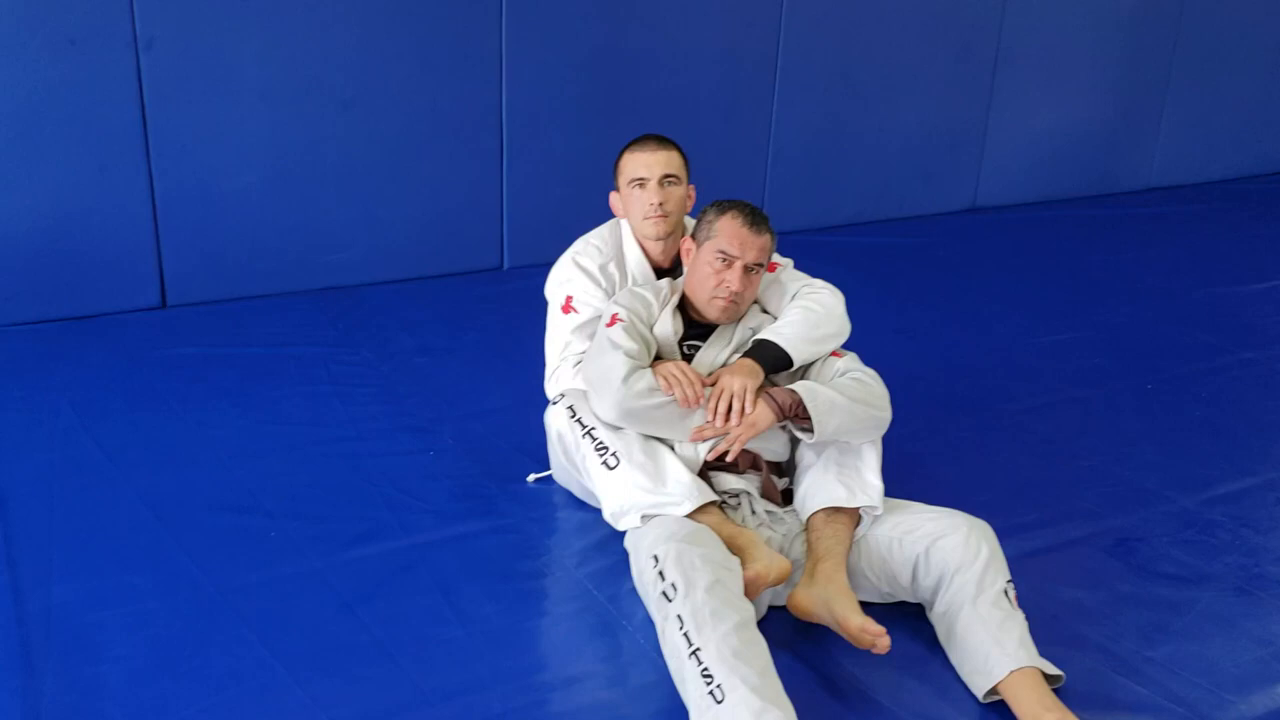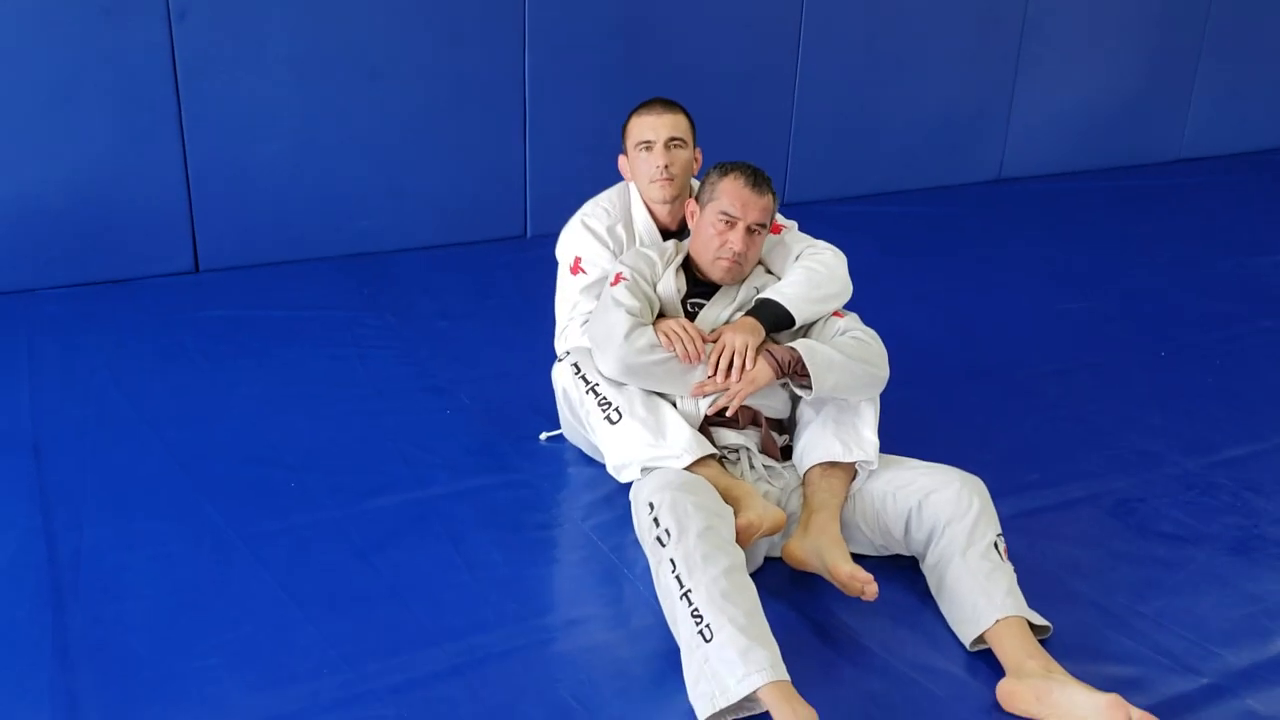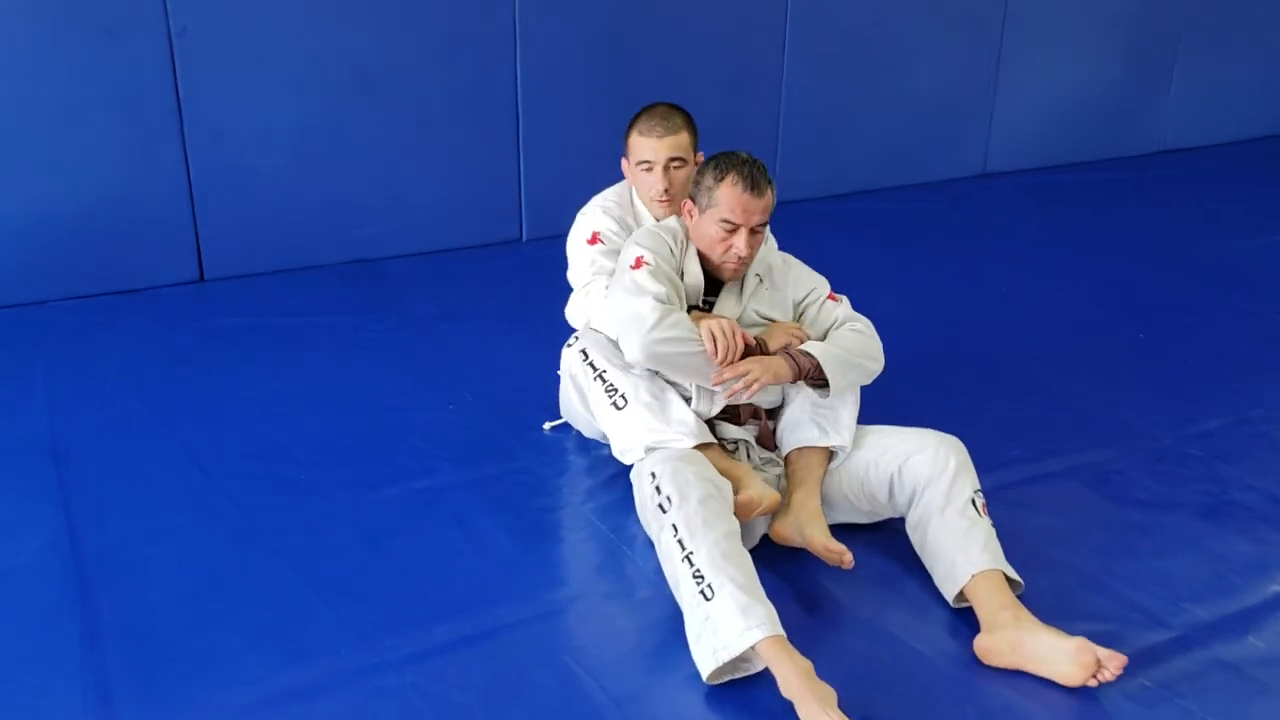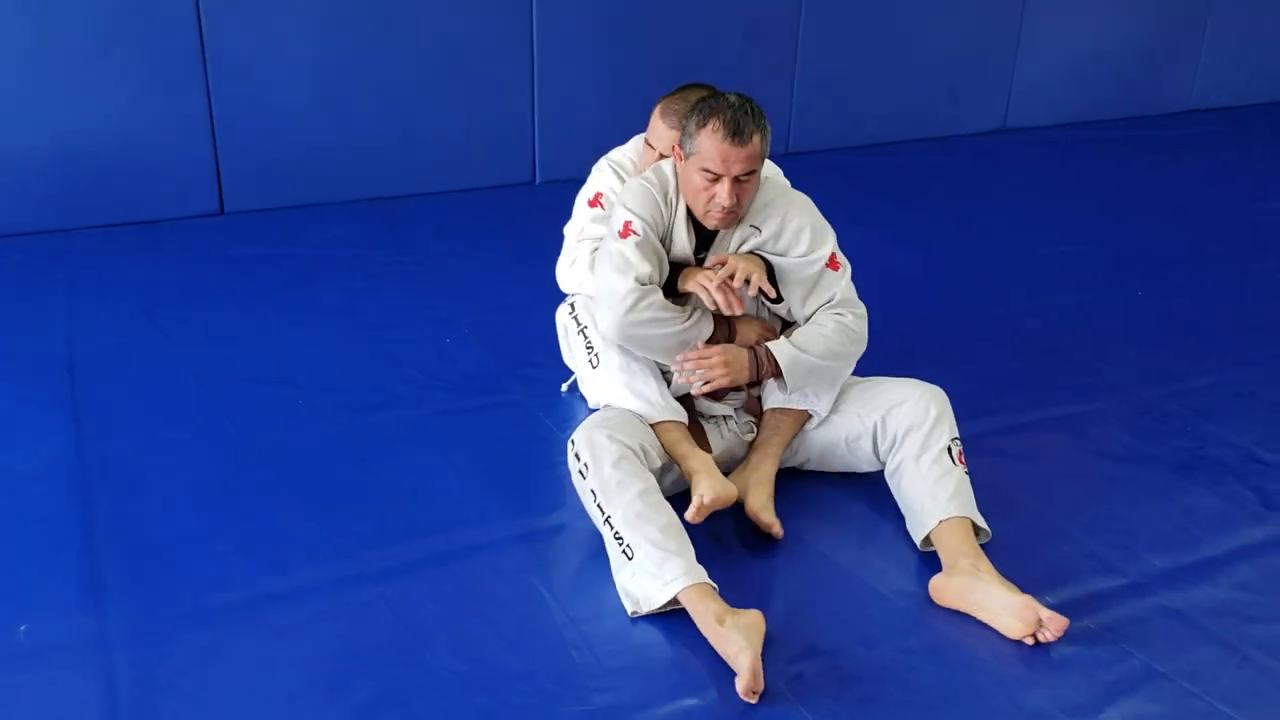
dt=1s
person 1, frame 1
left shoulder: (774, 332)
right shoulder: (638, 310)
left elbow: (870, 401)
right elbow: (615, 394)
left wrist: (779, 405)
right wrist: (733, 419)
left hip: (791, 518)
right hip: (688, 520)
left knee: (957, 538)
right knee: (678, 557)
person 1, frame 2
left shoulder: (780, 292)
right shoulder: (644, 270)
left elbow: (869, 361)
right elbow: (618, 351)
left wrist: (779, 361)
right wrist: (731, 371)
left hip: (791, 472)
right hip: (697, 477)
left knee: (951, 493)
right knee: (670, 503)
left ankle: (1032, 673)
person 1, frame 3
left shoulder: (781, 271)
right shoulder: (653, 248)
left elbow: (861, 344)
right elbow: (643, 336)
left wrist: (793, 364)
right wrist: (743, 362)
left hip: (788, 453)
right hip: (697, 460)
left knee: (934, 454)
right knee: (668, 480)
left ankle: (1007, 624)
person 1, frame 4
left shoulder: (790, 212)
right shoulder: (645, 202)
left elbow: (845, 325)
right elbow: (623, 316)
left wrist: (757, 360)
right wrist: (719, 330)
left hip: (779, 403)
left knee: (918, 404)
right knee: (597, 445)
left ankle: (966, 570)
right ankle: (713, 616)
person 2, frame 1
right shoulder: (587, 264)
left elbow: (824, 304)
right elbow: (564, 374)
left wrist: (755, 361)
right wrist: (644, 372)
left hip: (716, 432)
right hip: (626, 441)
right knee: (572, 412)
right ankle: (741, 544)
person 2, frame 2
right shoulder: (597, 225)
left elbow: (827, 267)
right elbow: (576, 331)
left wrist: (757, 321)
right wrist: (647, 328)
left hip: (723, 388)
right hip: (634, 398)
right knee: (576, 365)
left ankle: (822, 527)
right ankle: (739, 497)
person 2, frame 3
right shoulder: (604, 218)
right elbow: (592, 301)
right wrist: (692, 319)
right hip: (633, 387)
right knee: (589, 351)
right ankle: (739, 478)
person 2, frame 4
left shoulder: (764, 180)
right shoulder: (621, 170)
right elbow: (576, 265)
right wrist: (680, 280)
right knee: (582, 314)
right ankle: (697, 465)
